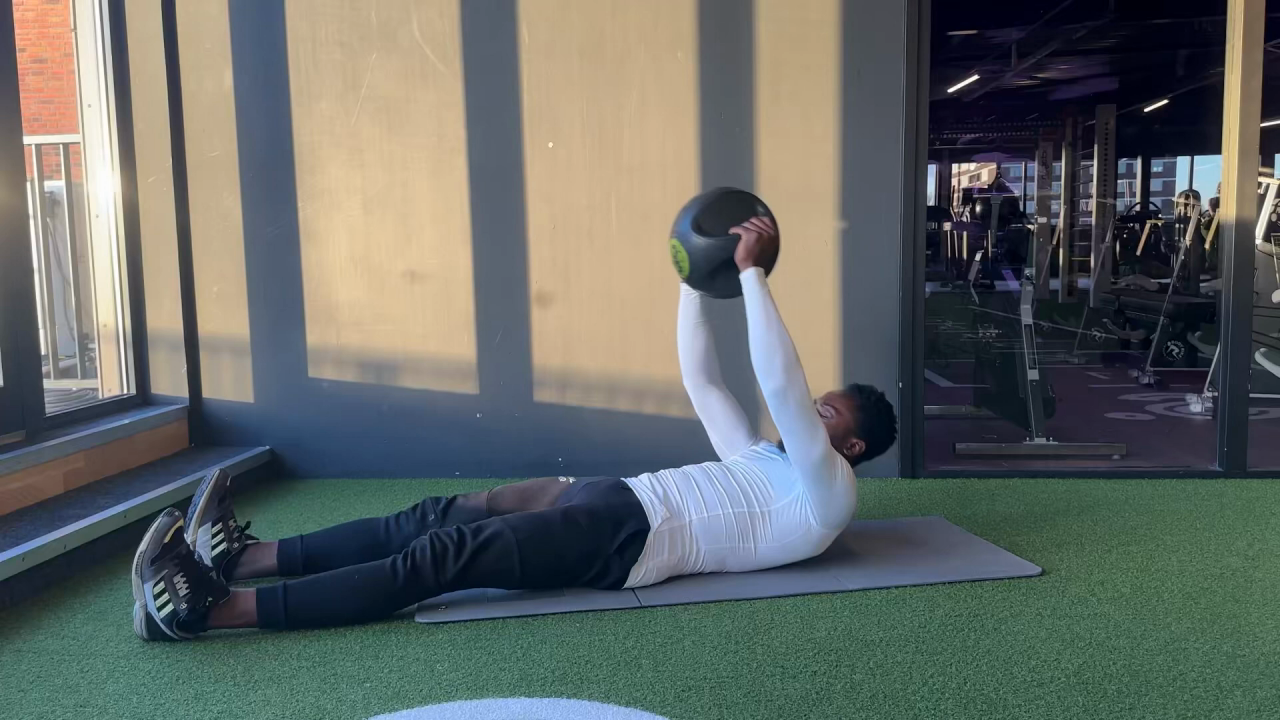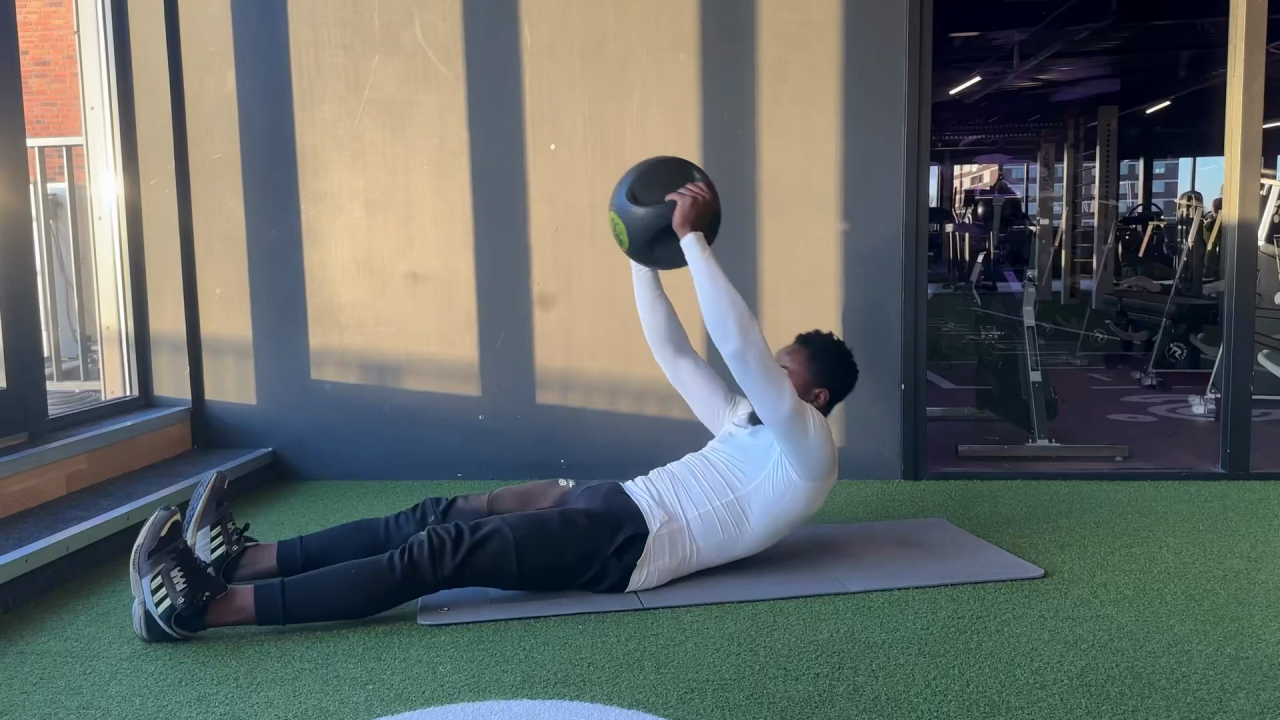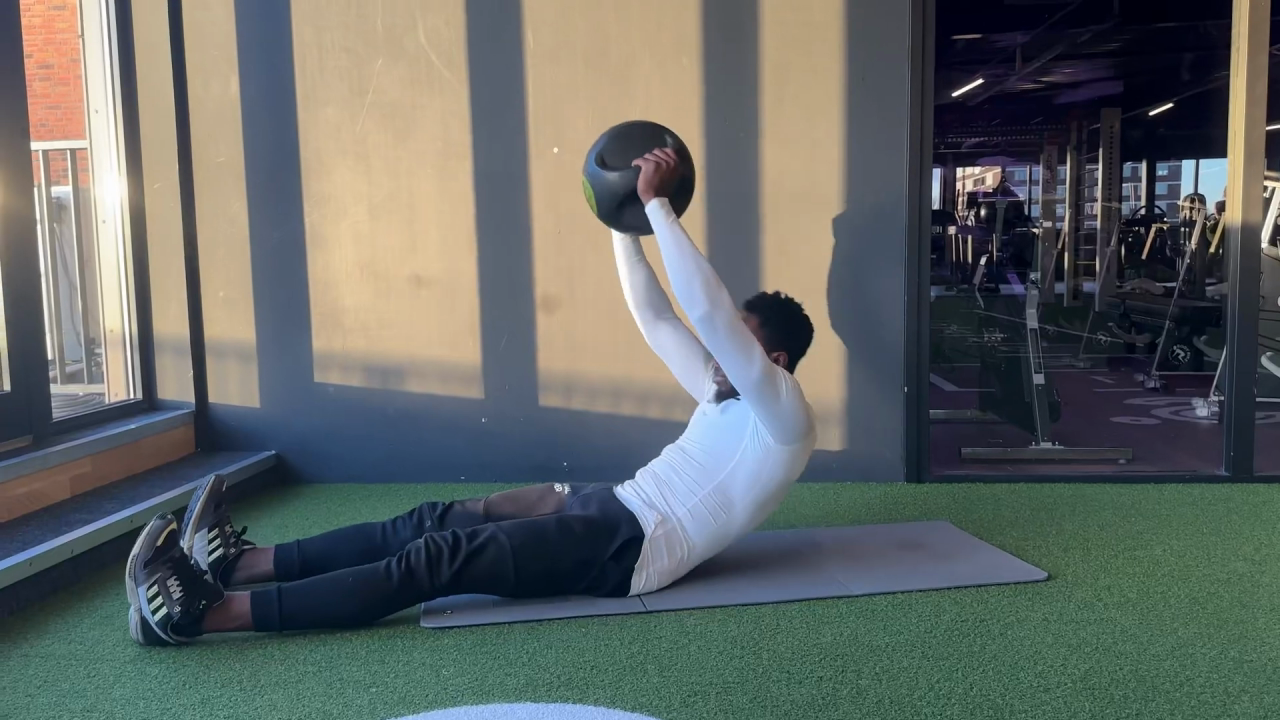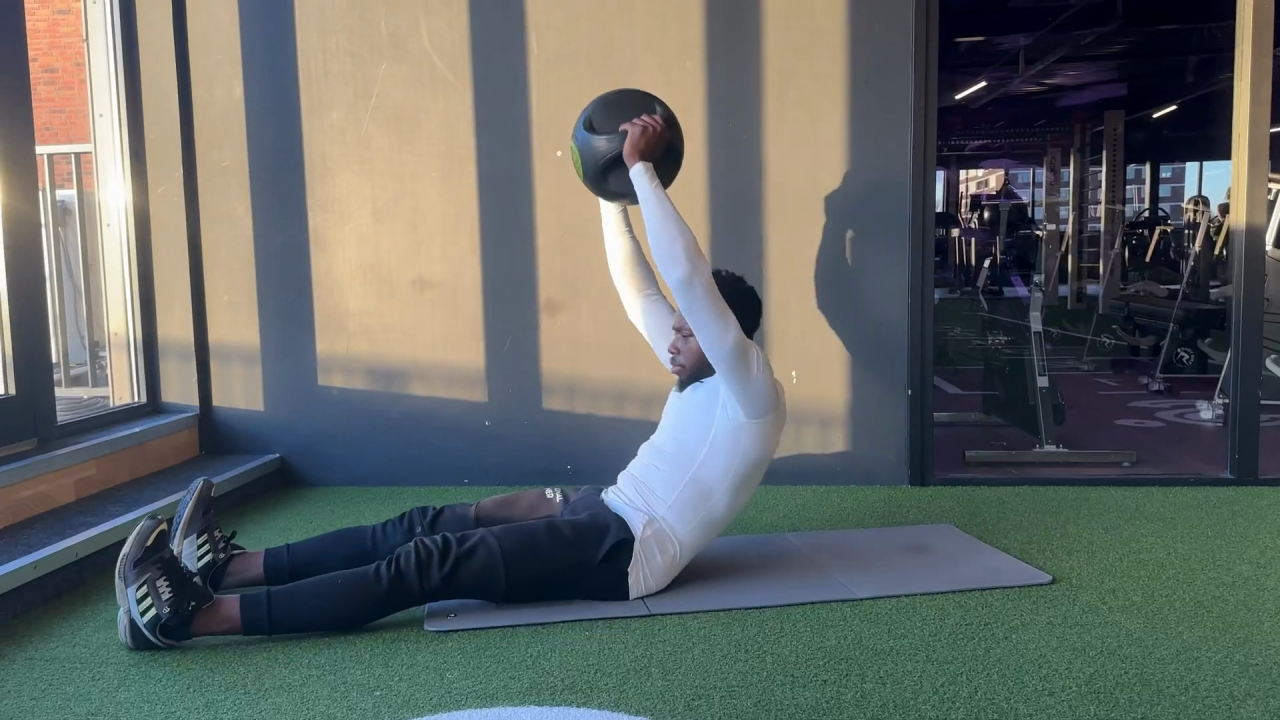
dt=0.2s
person 1, frame 1
left shoulder: (830, 494)
right shoulder: (772, 459)
left elbow: (783, 389)
right elbow: (704, 384)
left wrist: (752, 273)
right wrist: (697, 282)
left hip: (630, 537)
right hip: (619, 499)
left knee: (443, 556)
right knee: (435, 518)
left ankle: (214, 609)
right ankle: (243, 555)
person 1, frame 2
left shoulder: (809, 450)
right shoulder: (751, 424)
left elbow: (746, 352)
right elbow: (674, 355)
left wrist: (692, 238)
right wrist: (646, 252)
left hip: (633, 540)
right hip: (616, 502)
left knee: (443, 553)
right knee: (438, 518)
left ankle: (210, 606)
right ankle: (244, 557)
person 1, frame 3
left shoulder: (785, 414)
right shoulder: (727, 393)
left elbow: (713, 312)
right elbow: (658, 321)
left wrist: (657, 202)
right wrist: (624, 221)
left hip: (632, 546)
right hip: (611, 506)
left knee: (443, 559)
right knee: (436, 522)
left ankle: (207, 612)
right ankle: (241, 560)
person 1, frame 4
left shoulder: (752, 391)
right shoulder: (702, 375)
left elbow: (691, 277)
right elbow: (637, 290)
left wrist: (642, 166)
right wrist: (612, 193)
left hip: (623, 551)
right hip: (601, 510)
left knee: (431, 564)
right knee: (426, 527)
left ankle: (197, 616)
right ankle: (230, 565)
